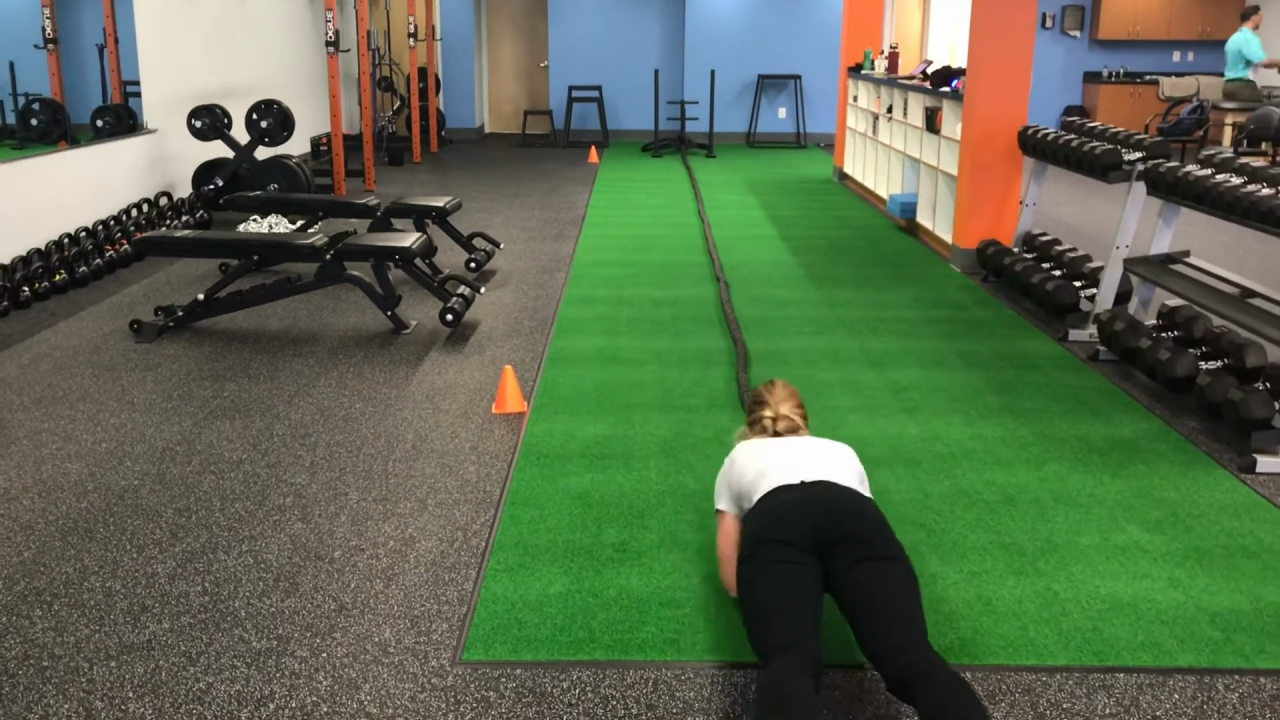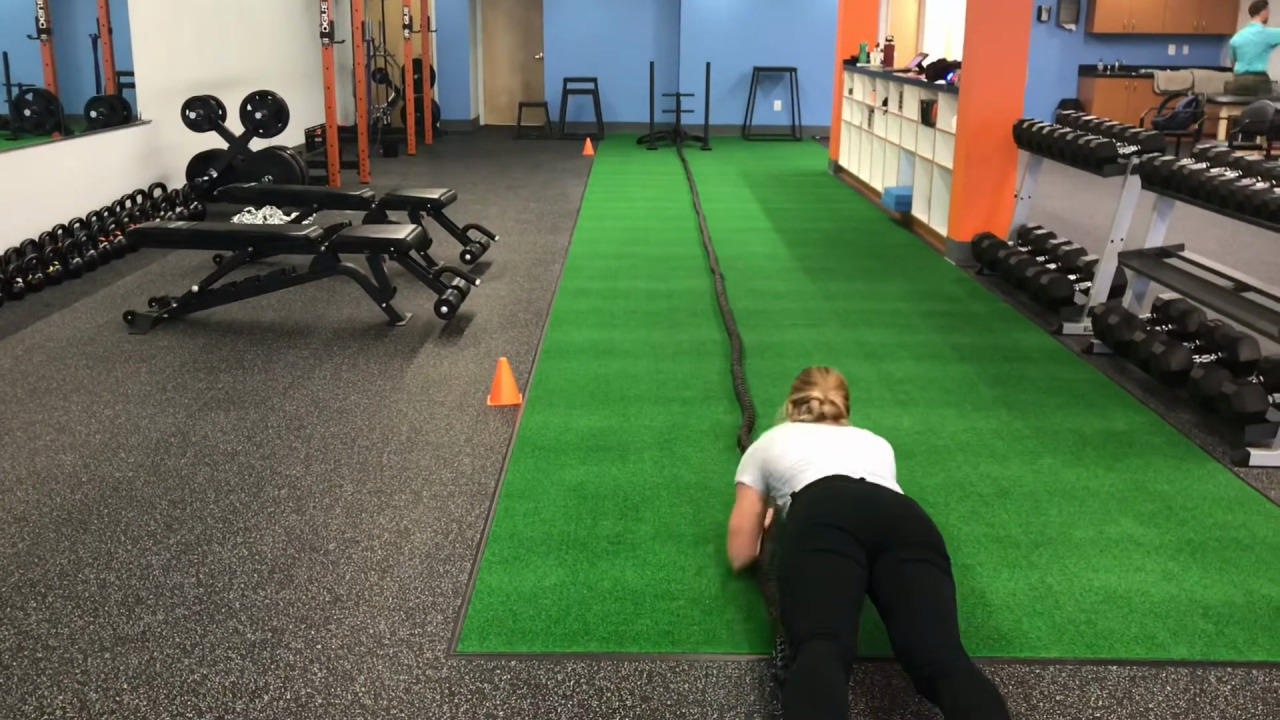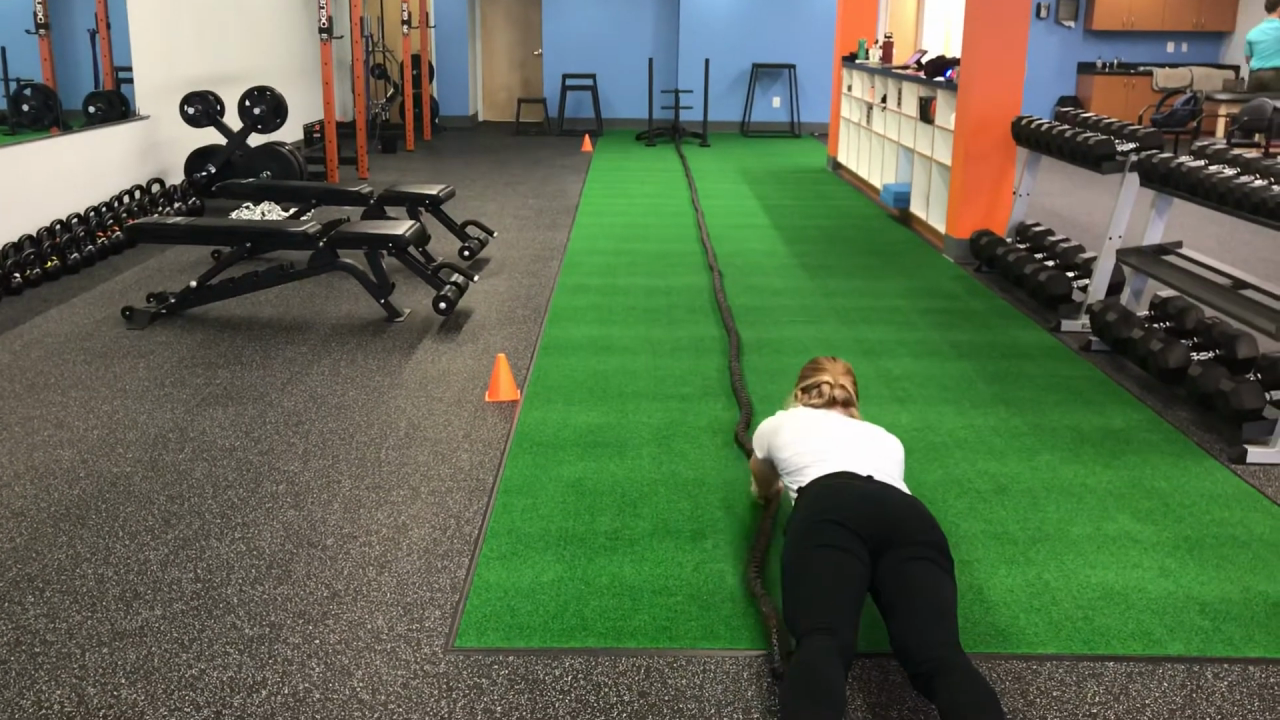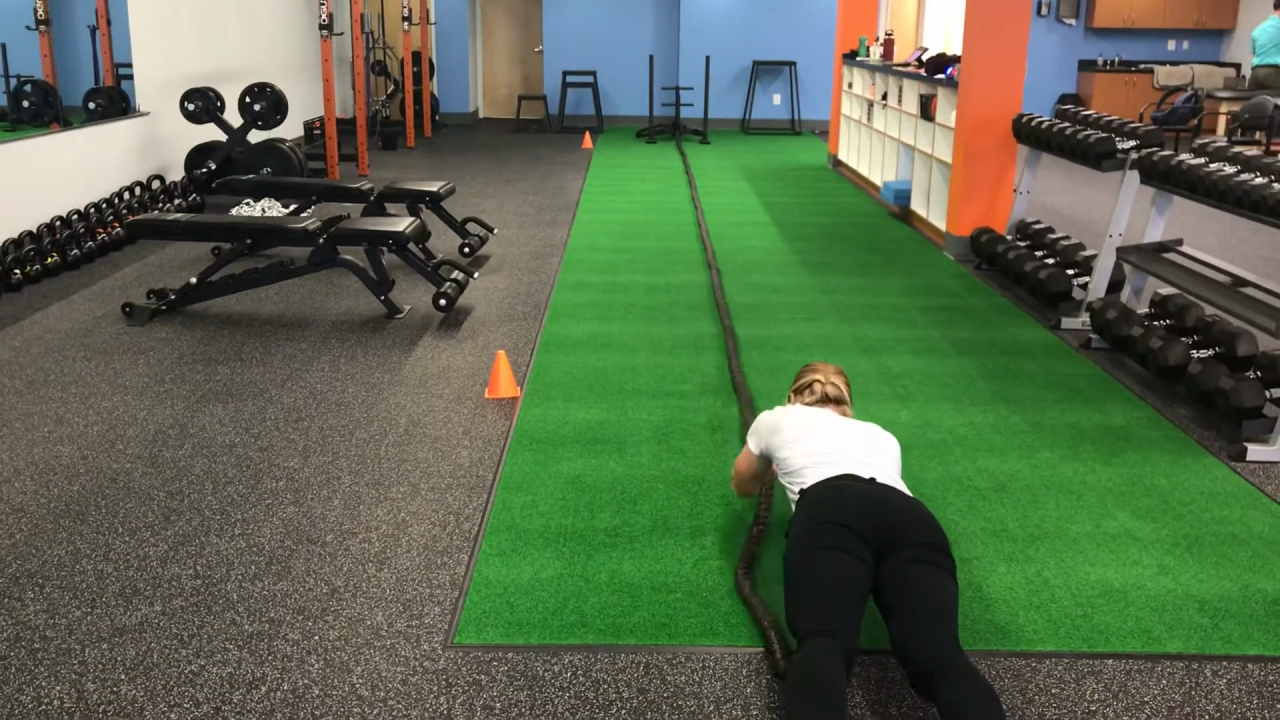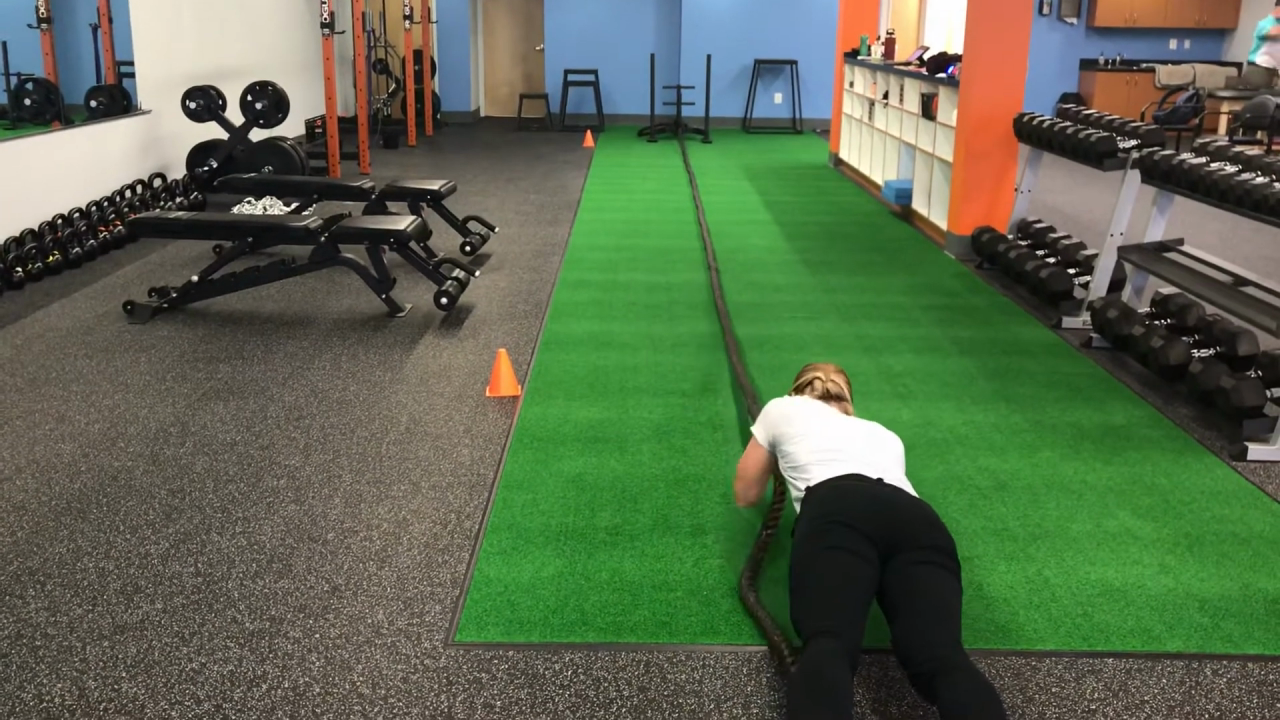
dt=0.3s
person 1, frame 1
left shoulder: (738, 458)
right shoulder: (841, 450)
left elbow: (732, 579)
left hip: (778, 525)
right hip: (857, 519)
left knee: (790, 664)
right knee: (911, 657)
person 1, frame 2
left shoulder: (769, 442)
right shoulder: (876, 442)
left elbow: (739, 555)
left wrist: (768, 518)
left hip: (826, 518)
right hip: (907, 523)
left knee: (820, 652)
right knee: (941, 658)
person 1, frame 3
left shoulder: (779, 424)
right shoulder: (886, 438)
left elbow: (763, 490)
left hip: (829, 514)
right hip: (911, 520)
left knee: (821, 646)
right knee: (938, 655)
person 1, frame 4
left shoulder: (777, 419)
right shoulder: (882, 435)
left elbow: (743, 486)
left hip: (832, 517)
right hip: (912, 523)
left knee: (823, 646)
right knee: (938, 654)
person 1, frame 5
left shoulder: (783, 409)
right shoulder: (885, 434)
left elbow: (745, 495)
left hip: (837, 516)
right hip: (918, 523)
left knee: (827, 647)
right knee: (940, 657)
